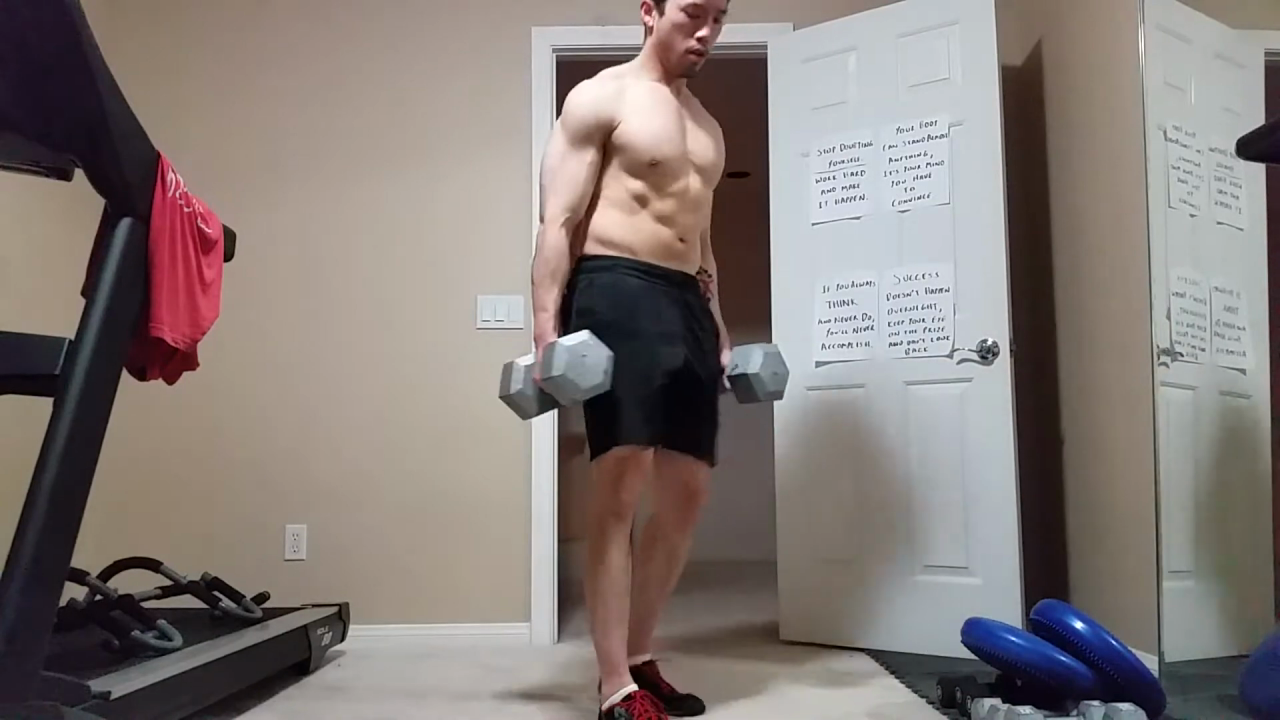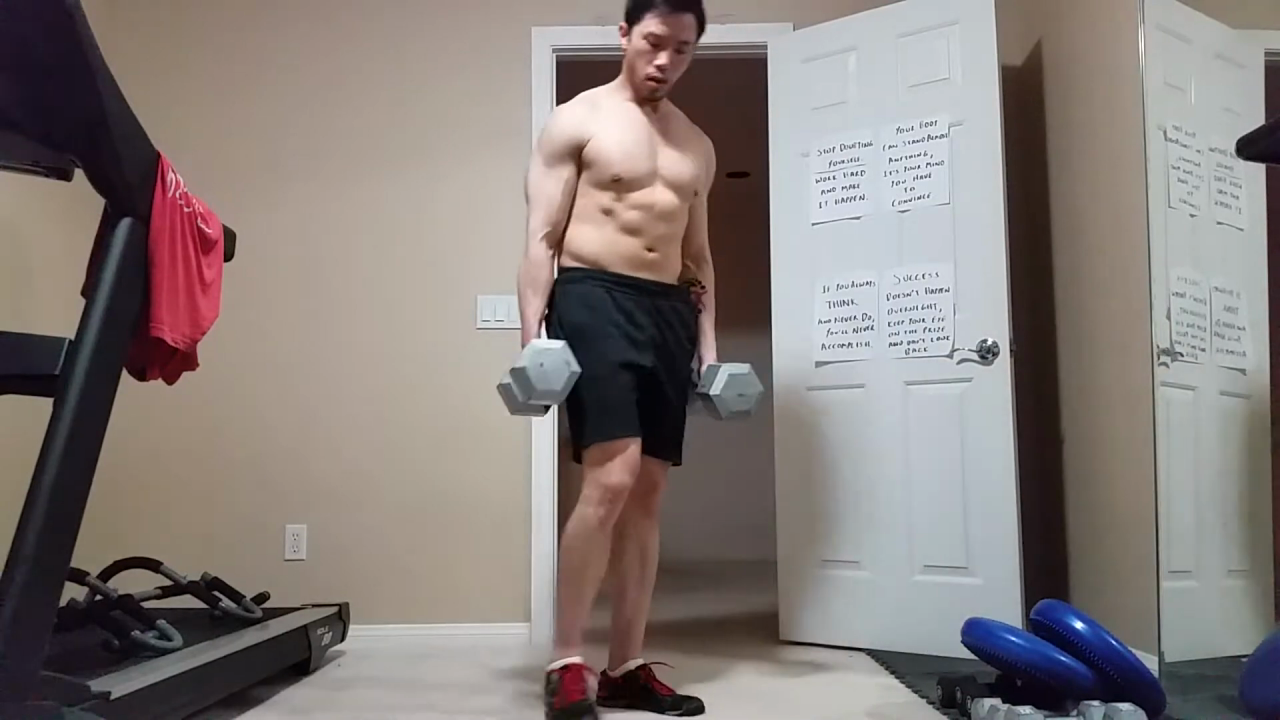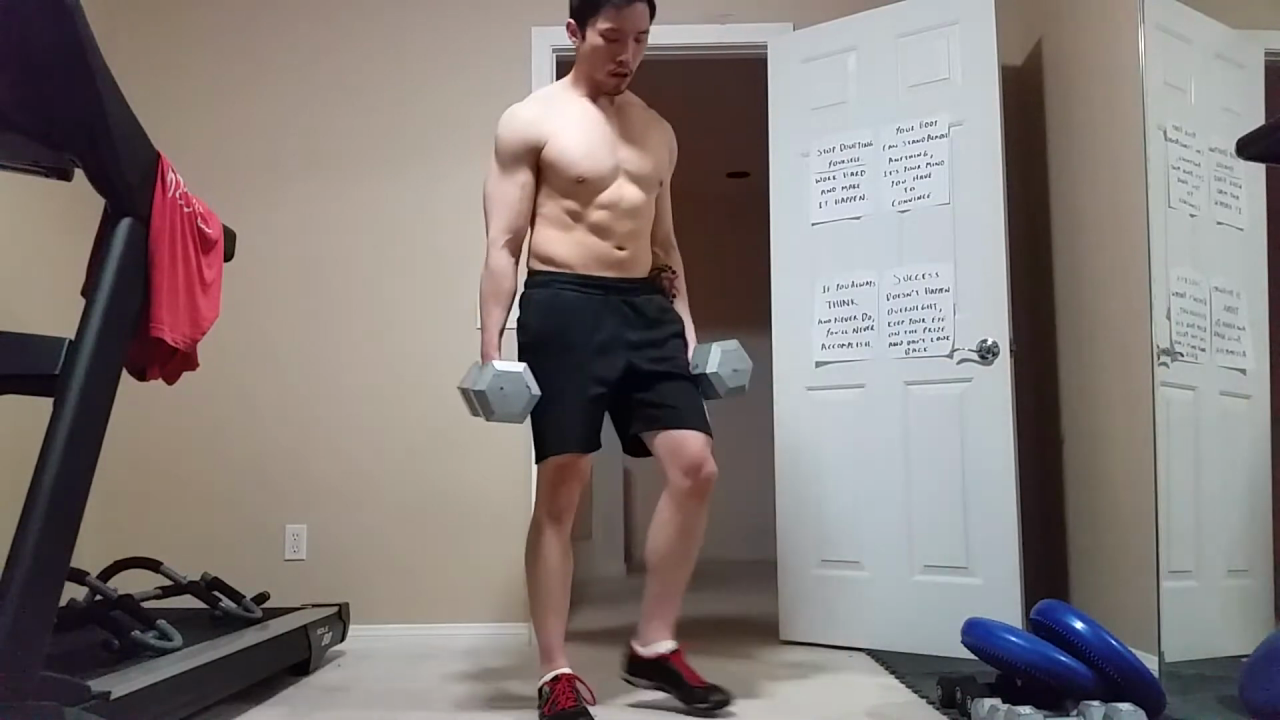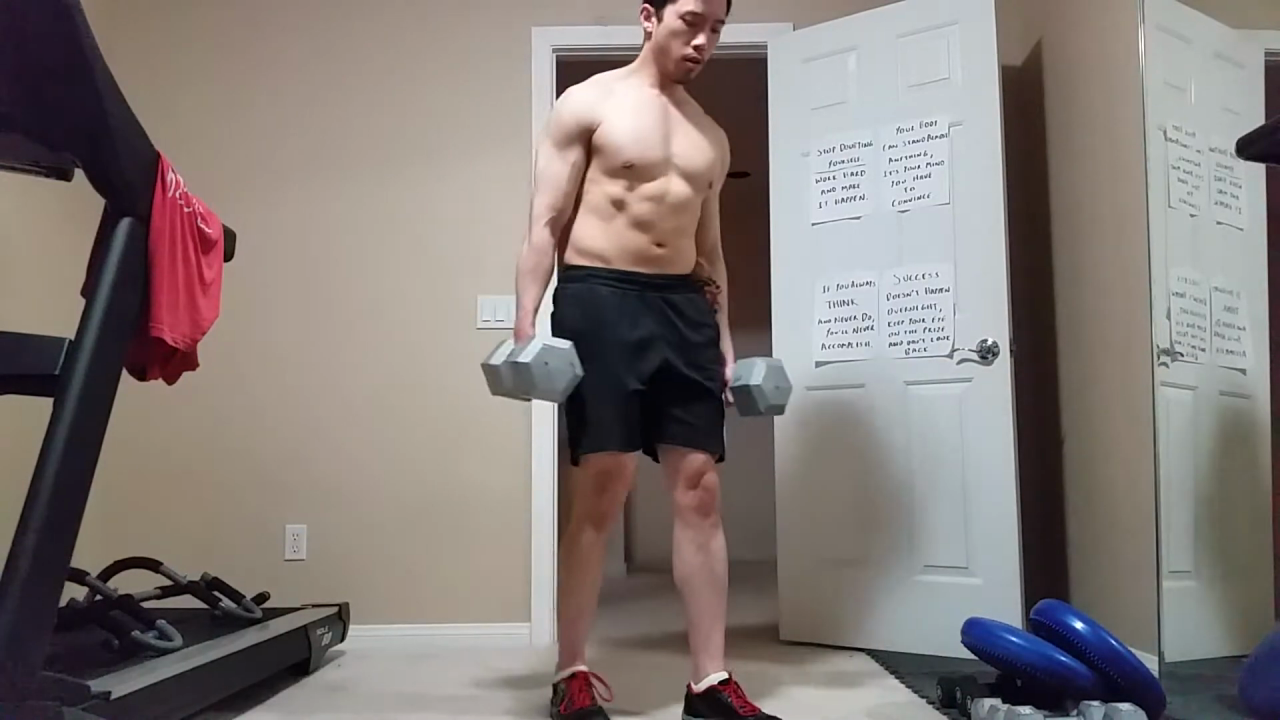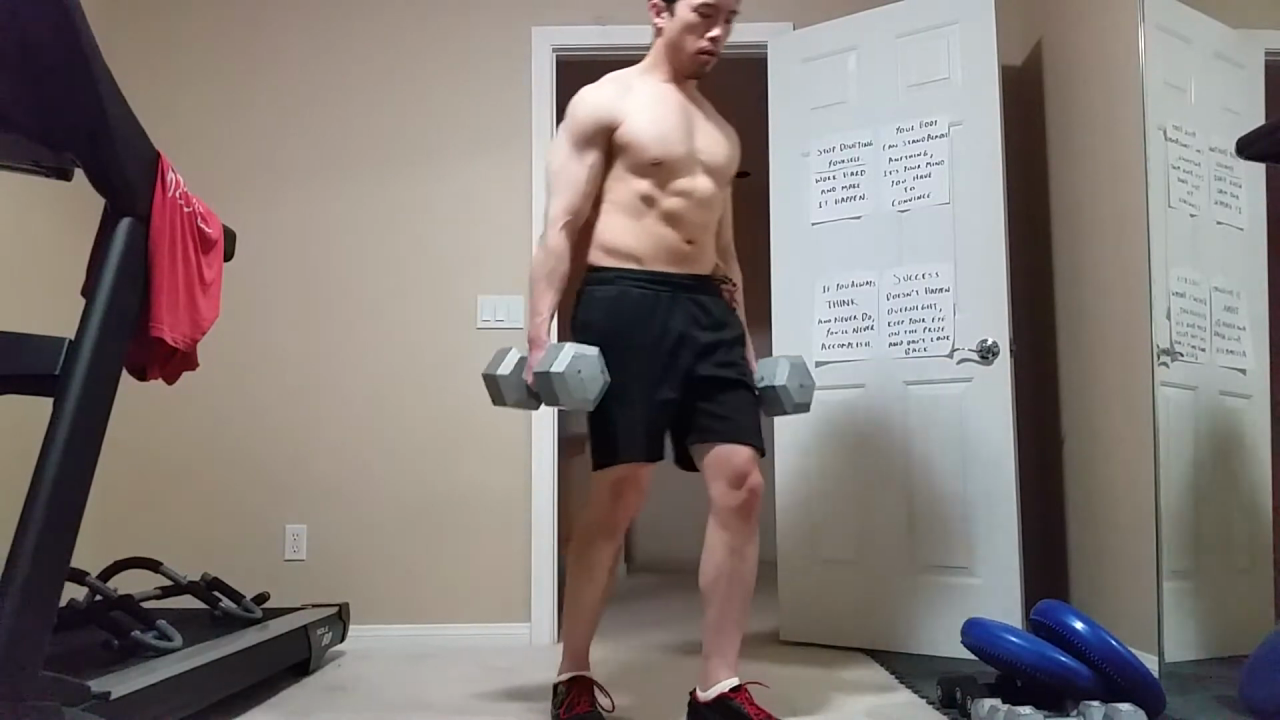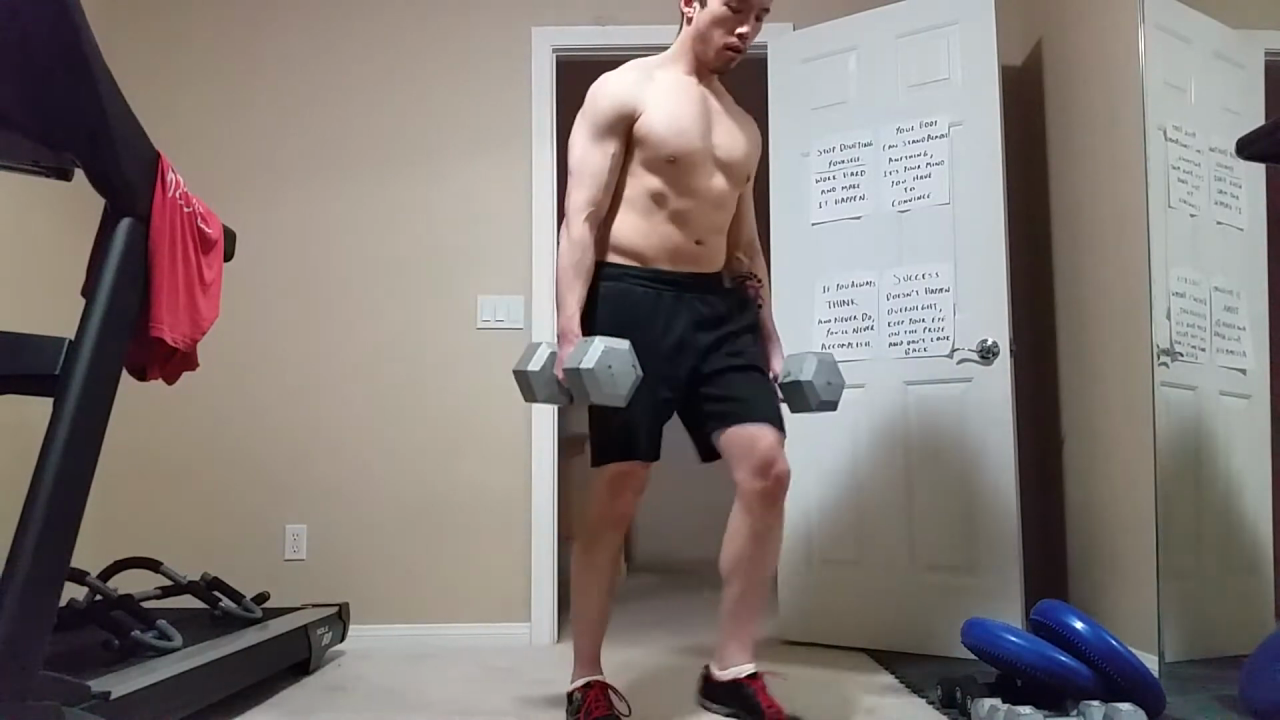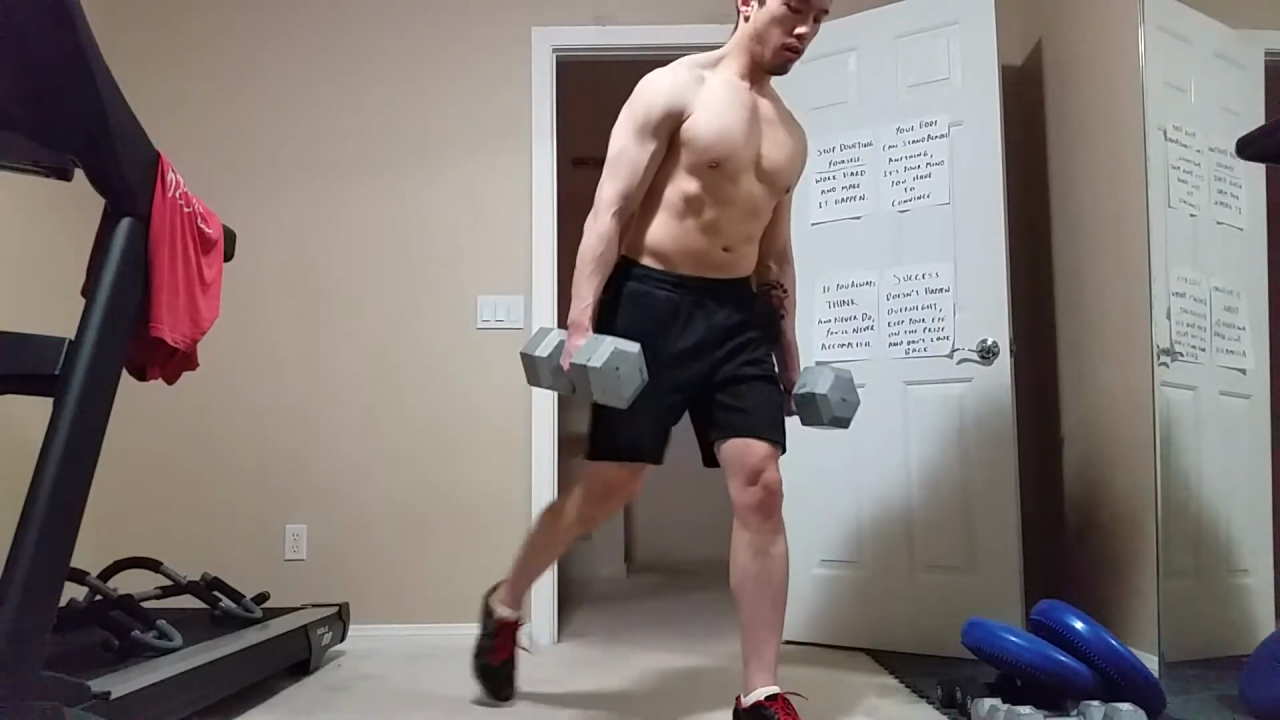
dt=0.5s
person 1, frame 1
left shoulder: (707, 127)
right shoulder: (600, 100)
right elbow: (557, 225)
left wrist: (720, 329)
right wrist: (547, 332)
left hip: (687, 304)
right hip: (618, 293)
left knee: (685, 493)
right knee: (620, 489)
left ankle: (637, 659)
person 1, frame 2
left shoulder: (698, 147)
right shoulder: (576, 121)
right elbow: (541, 240)
left wrist: (707, 339)
right wrist: (531, 336)
left hip: (668, 313)
right hip: (594, 301)
left knee: (646, 493)
right knee: (611, 480)
right ankle: (567, 661)
person 1, frame 3
left shoulder: (658, 134)
right shoulder: (532, 121)
right elbow: (503, 245)
left wrist: (688, 326)
right wrist: (490, 346)
left hip: (643, 310)
right hip: (564, 307)
left knee: (693, 468)
right knee: (559, 495)
left ankle: (655, 645)
person 1, frame 4
left shoulder: (711, 137)
right shoulder: (587, 104)
right elbow: (545, 224)
left wrist: (724, 343)
right wrist: (524, 322)
left hip: (684, 309)
right hip: (599, 299)
left knee: (700, 491)
right knee: (602, 489)
person 1, frame 5
left shoulder: (722, 129)
right shoulder: (603, 103)
right elbow: (561, 227)
left wrist: (745, 340)
right wrist: (539, 331)
left hip: (708, 311)
right hip: (625, 303)
left knee: (741, 488)
right knee: (618, 497)
person 1, frame 6
left shoulder: (743, 125)
right shoulder: (623, 91)
right elbow: (581, 218)
left wrist: (768, 337)
right wrist: (570, 325)
left hip: (717, 306)
right hip: (632, 299)
left knee: (765, 470)
right knee: (617, 492)
person 1, frame 7
left shoulder: (789, 132)
right shoulder: (672, 89)
right elbow: (610, 211)
left wrist: (789, 353)
right wrist: (579, 320)
left hip: (739, 314)
right hip: (653, 301)
left knee: (761, 487)
right knee: (608, 486)
right ankle: (506, 605)
